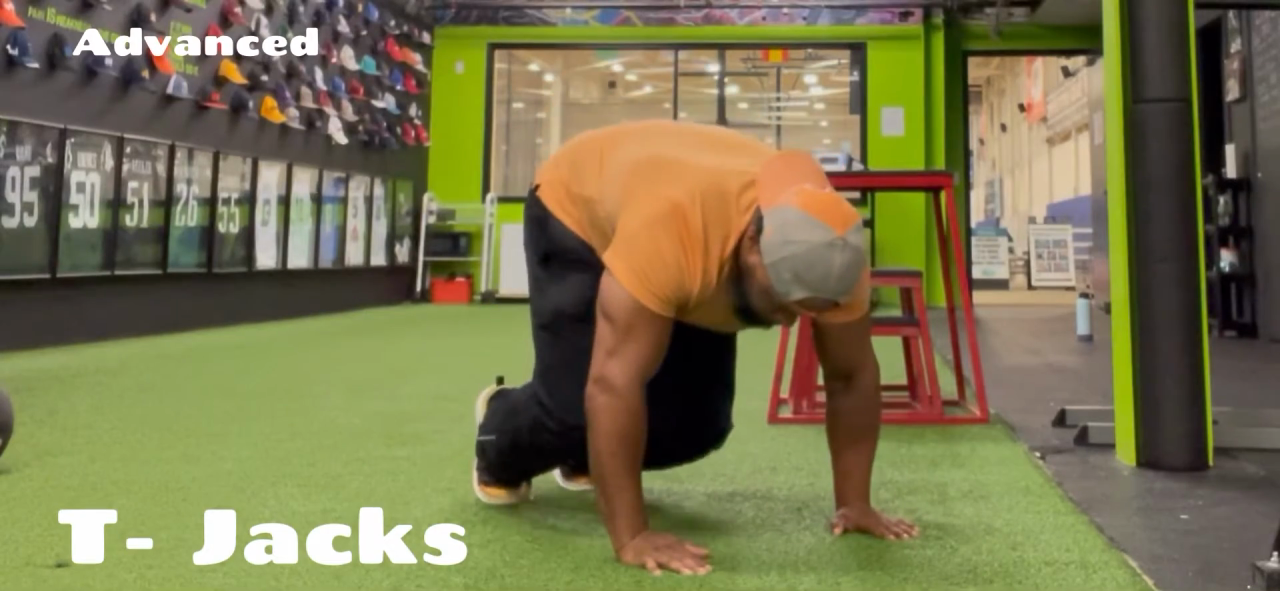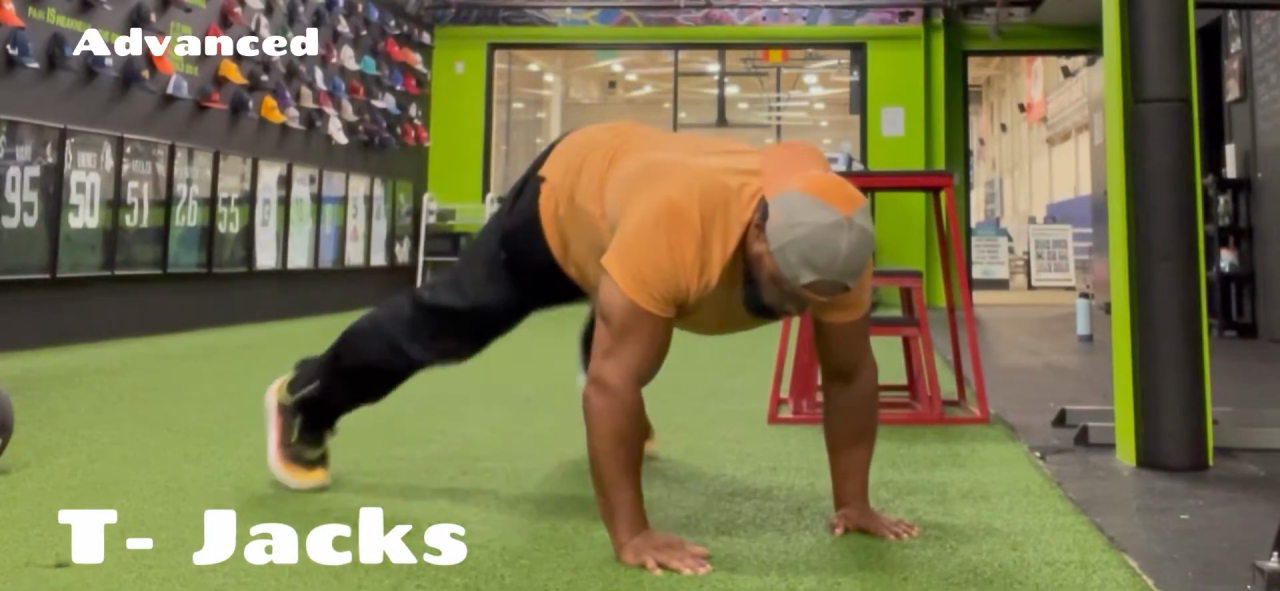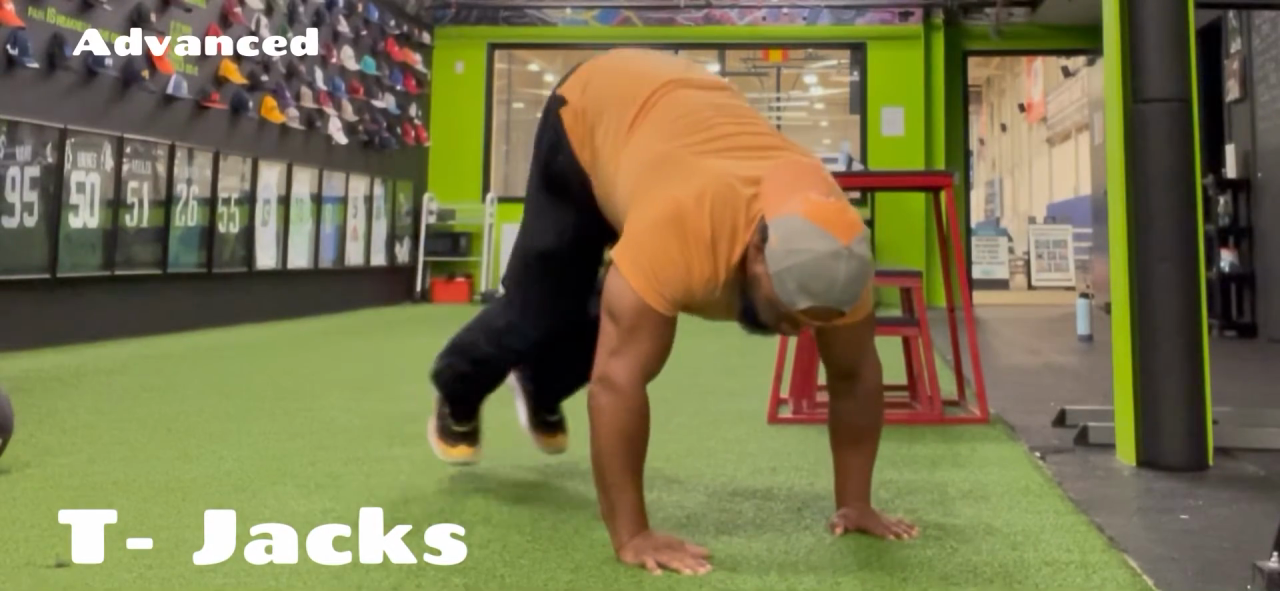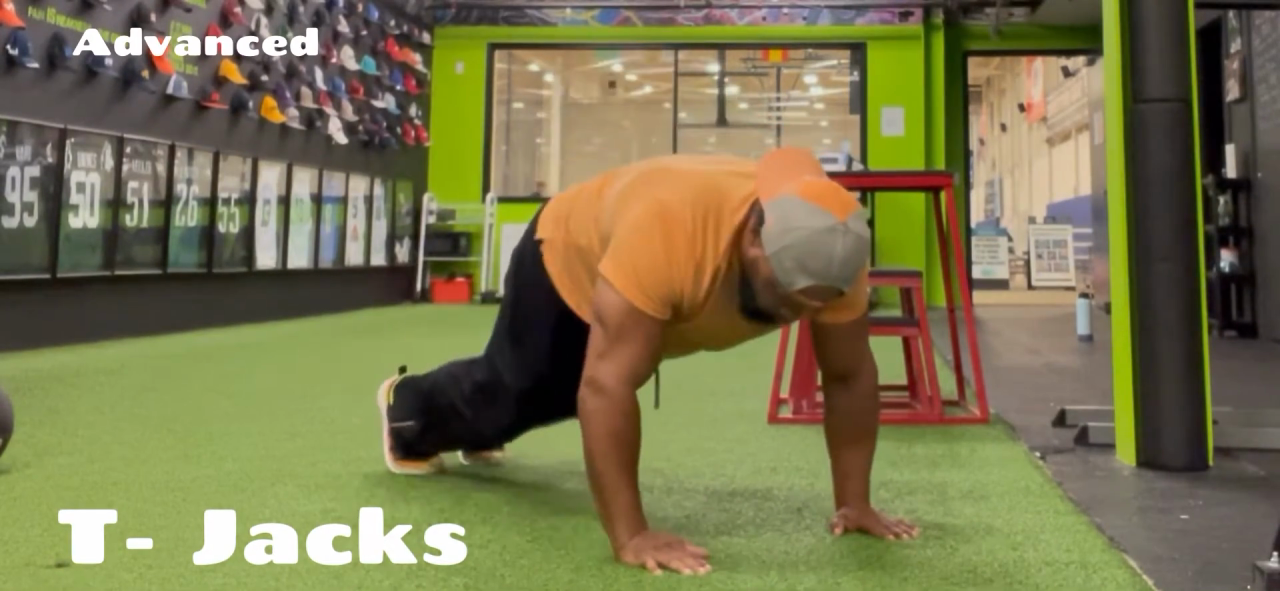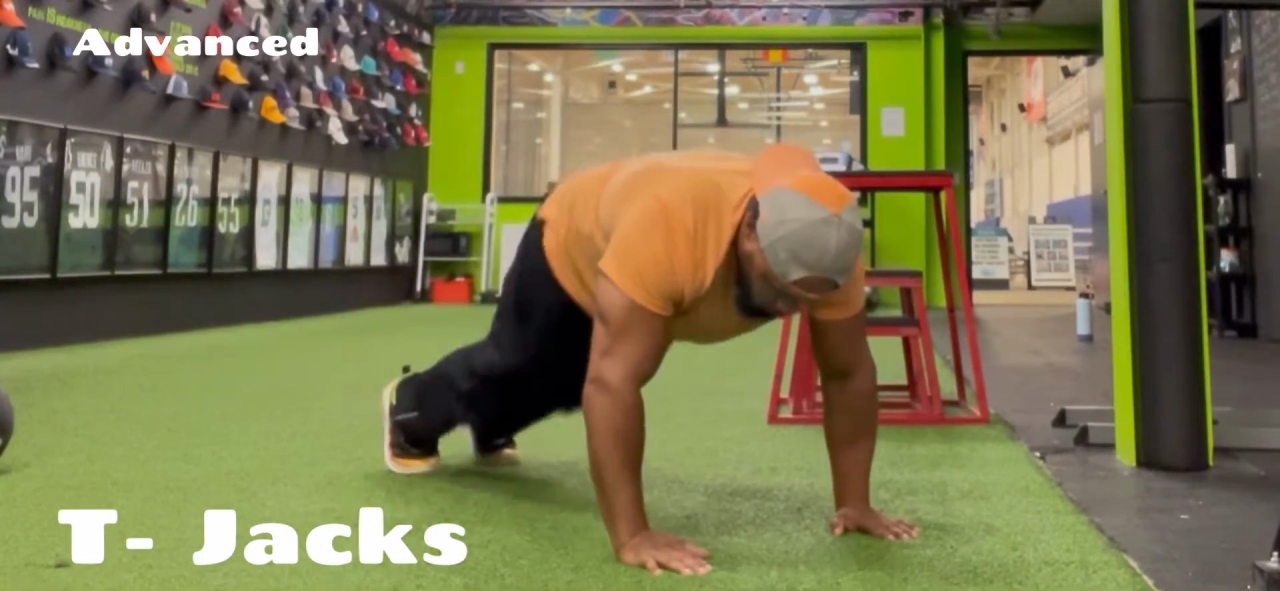
dt=1s
person 1, frame 1
left shoulder: (825, 252)
right shoulder: (672, 231)
left elbow: (851, 376)
right elbow: (612, 382)
left wrist: (855, 504)
right wrist: (631, 538)
right hip: (578, 196)
left knee: (697, 425)
right knee: (577, 402)
left ankle: (589, 449)
right ankle: (501, 445)
person 1, frame 2
left shoulder: (827, 247)
right shoulder: (676, 228)
left elbow: (849, 374)
right elbow: (612, 382)
left wrist: (854, 504)
right wrist: (632, 535)
right hip: (572, 195)
right knee: (448, 321)
right ankle: (306, 399)
person 1, frame 3
left shoulder: (827, 246)
right shoulder: (678, 229)
left elbow: (855, 373)
right elbow: (617, 380)
left wrist: (855, 504)
right wrist: (631, 538)
left knee: (613, 318)
right knee: (540, 315)
left ankle: (541, 387)
right ankle: (458, 390)
person 1, frame 4
left shoulder: (827, 248)
right shoulder: (668, 233)
left elbow: (851, 377)
right elbow: (605, 386)
left wrist: (856, 504)
right wrist: (631, 536)
right hip: (572, 258)
left knee: (557, 397)
right knee: (510, 396)
left ankle: (477, 425)
right ankle: (408, 409)
person 1, frame 5
left shoulder: (824, 247)
right shoulder: (667, 229)
left elbow: (849, 374)
right elbow: (612, 382)
left wrist: (855, 504)
right wrist: (631, 536)
right hip: (572, 244)
left knee: (552, 389)
right knee: (508, 372)
left ankle: (491, 424)
right ankle: (411, 411)
